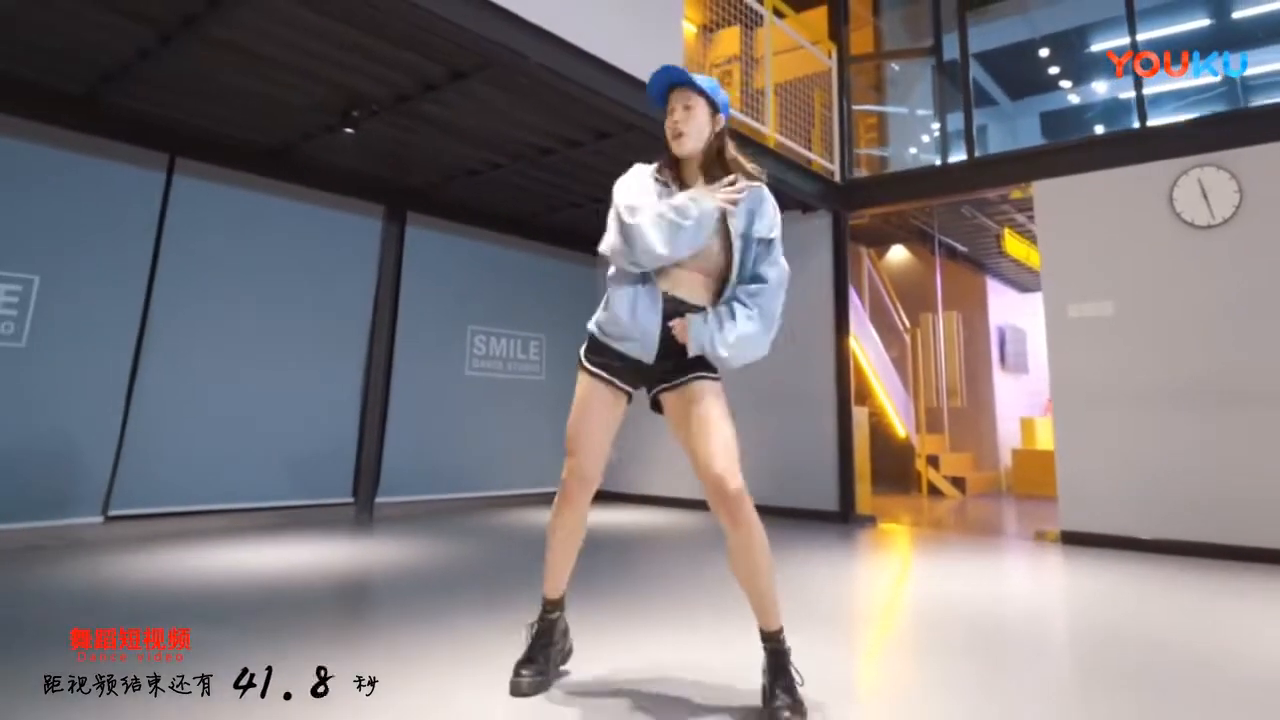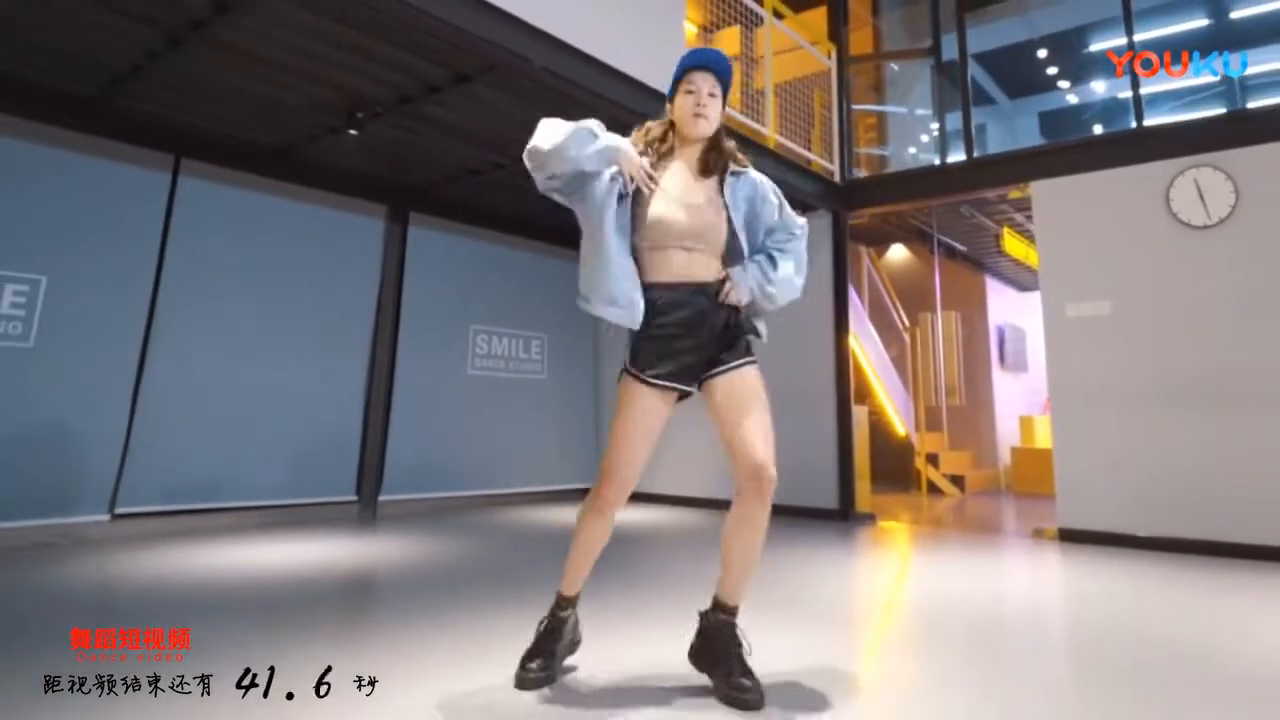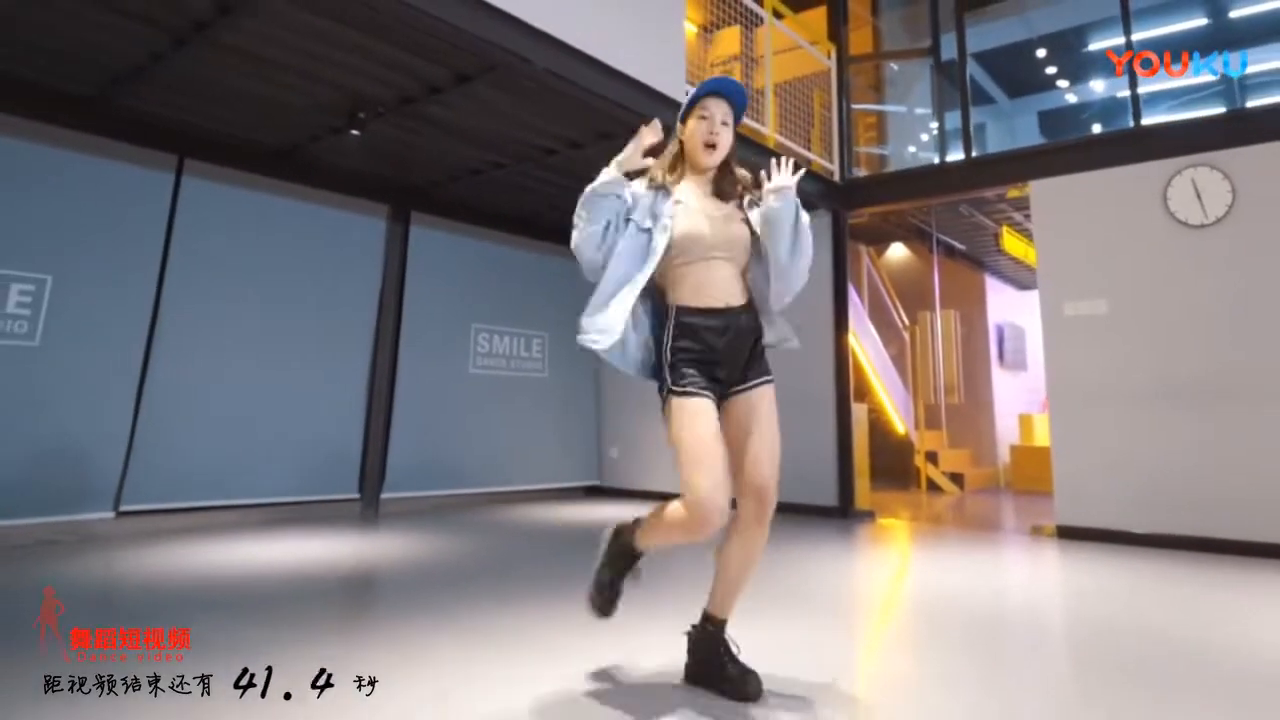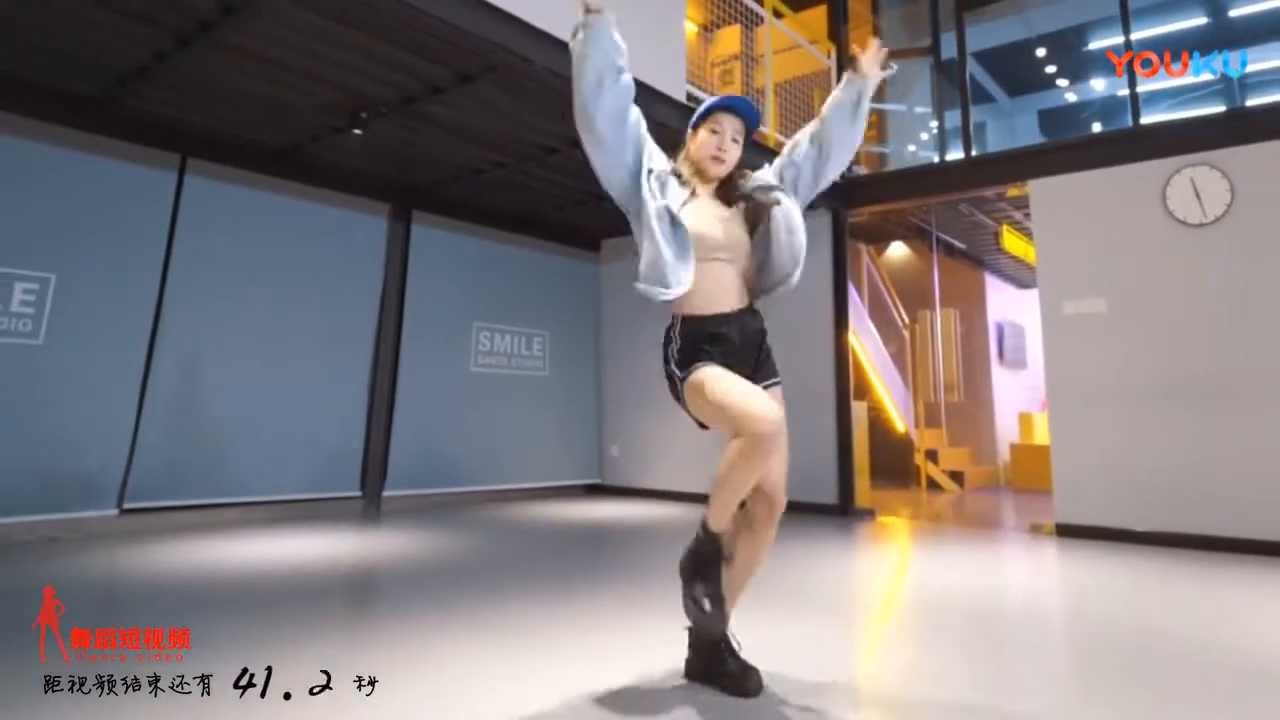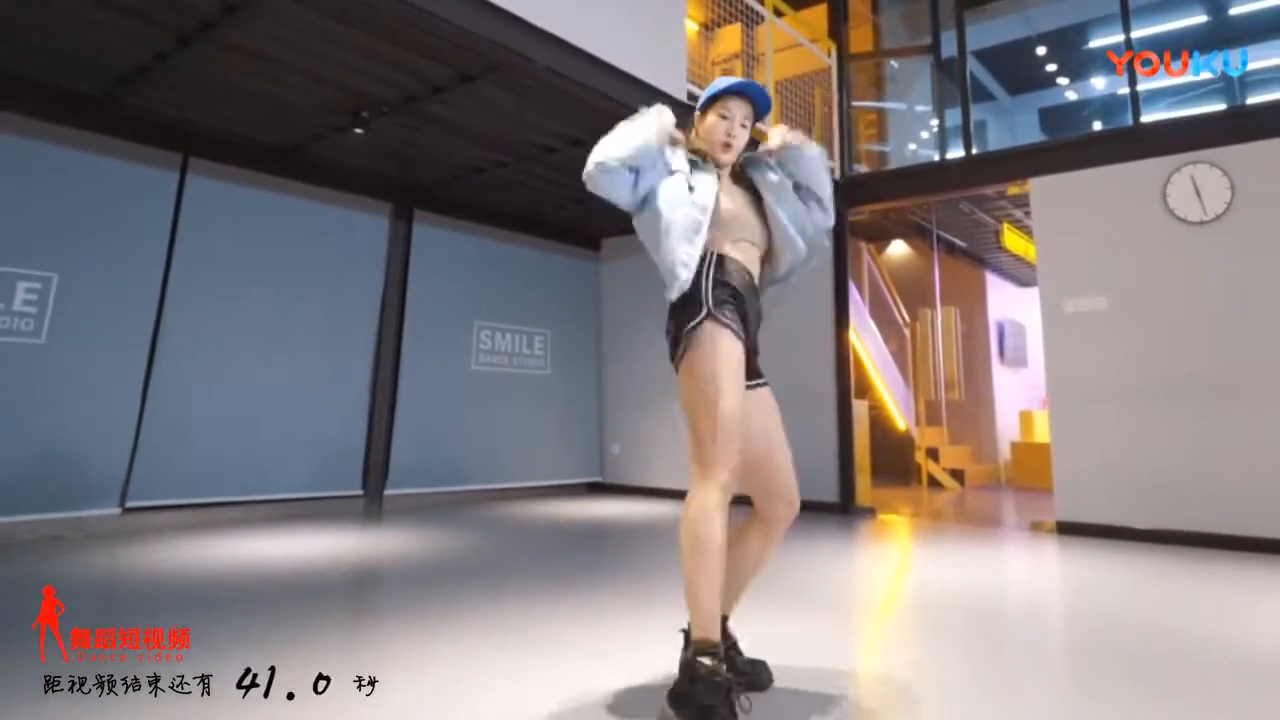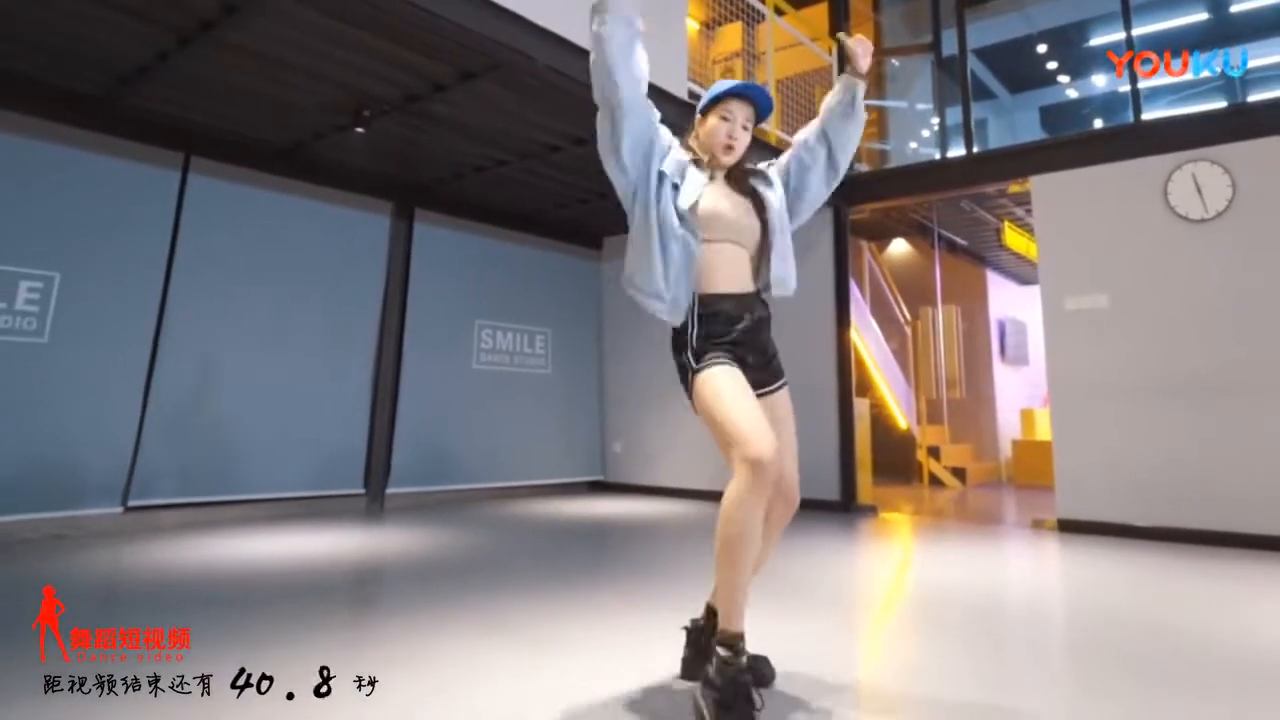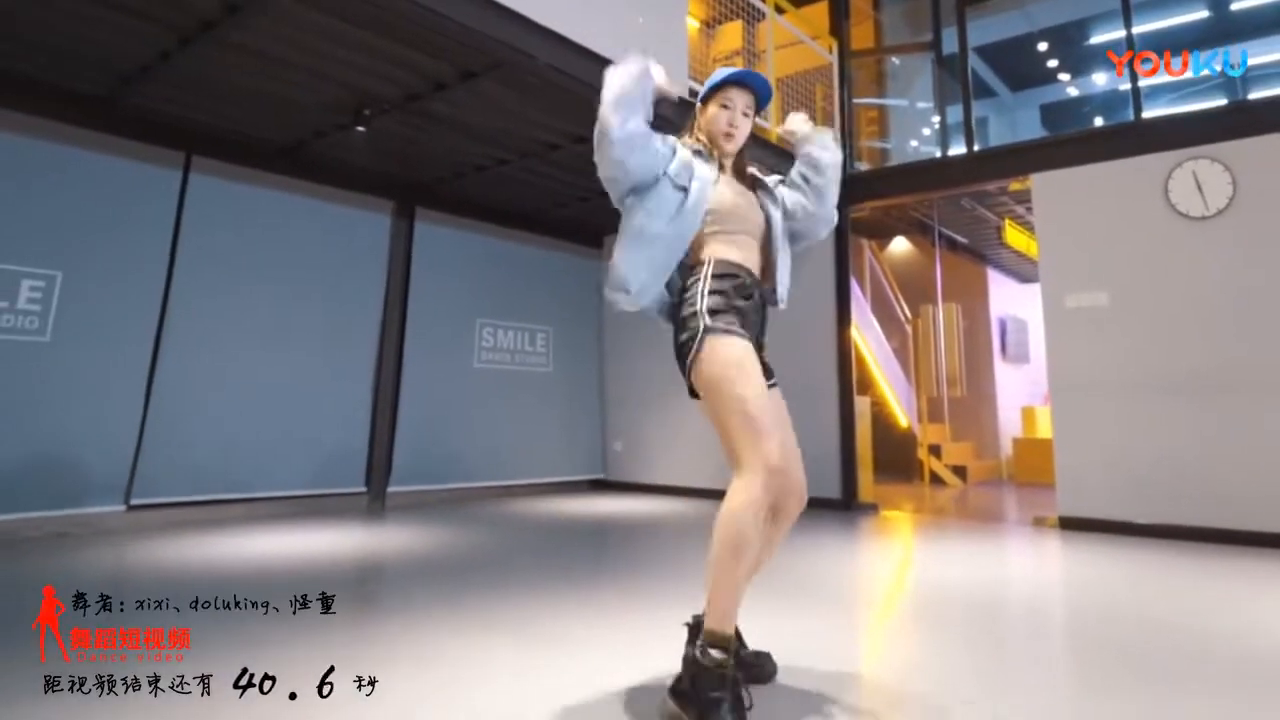
dt=0.2s
person 1, frame 1
left shoulder: (751, 198)
right shoulder: (642, 183)
left elbow: (766, 288)
right elbow: (634, 247)
left wrist: (707, 332)
right wrist: (700, 207)
left hip: (691, 348)
right hip: (623, 339)
left knee: (729, 490)
right knee: (576, 487)
left ankle: (776, 655)
right ankle: (550, 628)
person 1, frame 2
left shoulder: (744, 182)
right shoulder: (630, 169)
left elbow: (792, 241)
right elbow: (548, 154)
left wrist: (759, 281)
right wrist: (610, 153)
left hip: (727, 330)
right hip: (661, 331)
left knee: (759, 474)
right knee: (615, 486)
left ankle: (718, 631)
right ankle: (560, 625)
person 1, frame 3
left shoulder: (750, 202)
right shoulder: (648, 195)
left elbow: (785, 280)
right elbow: (591, 250)
left wrist: (786, 203)
right wrist: (621, 172)
left hip: (744, 353)
right hip: (683, 354)
left knee: (761, 497)
right knee: (708, 508)
left ankle: (709, 642)
right ankle: (629, 542)
person 1, frame 4
left shoulder: (753, 193)
right shoulder: (656, 180)
left elbow: (820, 156)
right elbow: (603, 112)
left wrist: (857, 88)
left hip: (750, 344)
right hip: (696, 352)
left knee: (771, 500)
right knee: (765, 433)
left ankle: (711, 639)
right ankle: (709, 546)
person 1, frame 5
left shoulder: (760, 189)
right shoulder: (672, 170)
left elbow: (818, 213)
right elbow: (606, 170)
left wrist: (789, 151)
right wrist: (652, 127)
left hip: (741, 334)
right hip: (703, 306)
left knee: (780, 501)
right knee: (717, 473)
left ankle: (714, 635)
right ankle: (702, 662)
person 1, frame 6
left shoulder: (760, 186)
right shoulder: (666, 167)
left elbow: (823, 152)
right elbow: (621, 102)
left wrist: (852, 86)
left hip: (757, 338)
right hip: (706, 335)
left knee: (784, 493)
right knee: (757, 459)
left ankle: (711, 632)
right ankle: (724, 662)
person 1, frame 7
left shoulder: (762, 189)
right shoulder: (675, 163)
left elbow: (817, 212)
right elbow: (619, 147)
left wrist: (812, 142)
right wrist: (638, 85)
left hip: (749, 323)
right hip: (708, 306)
left knee: (789, 494)
right knee: (761, 467)
left ankle: (714, 627)
